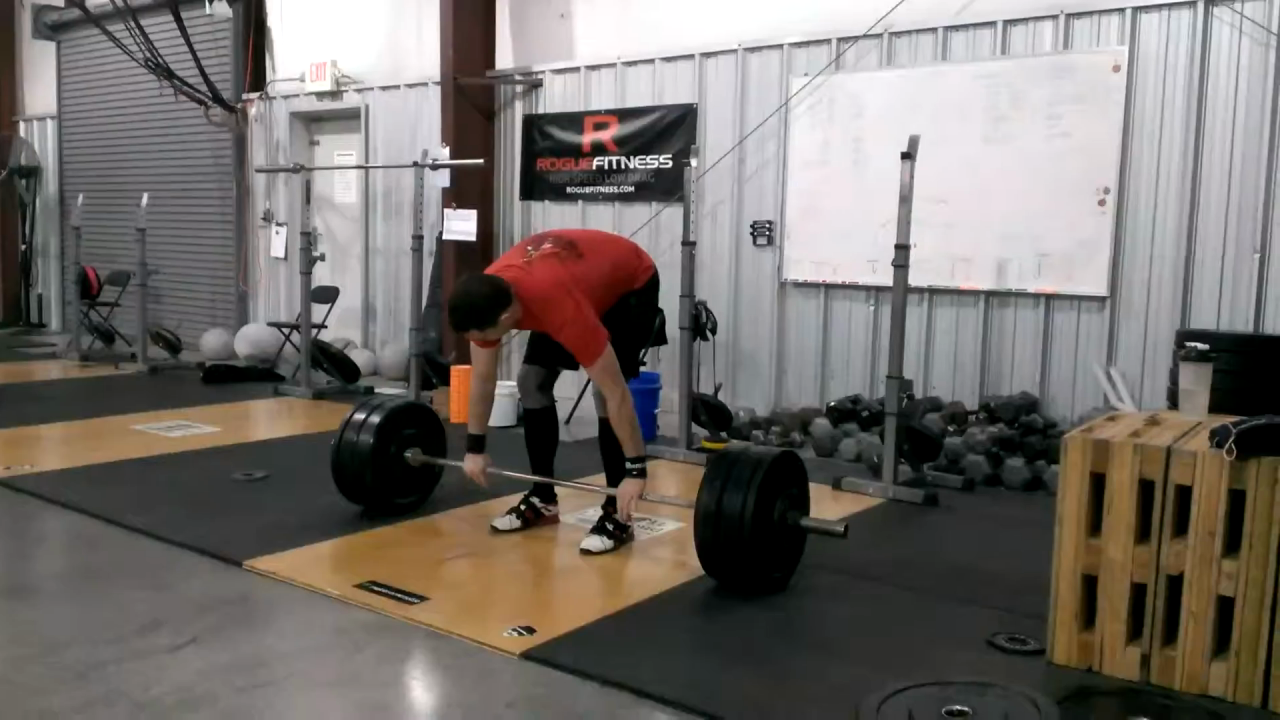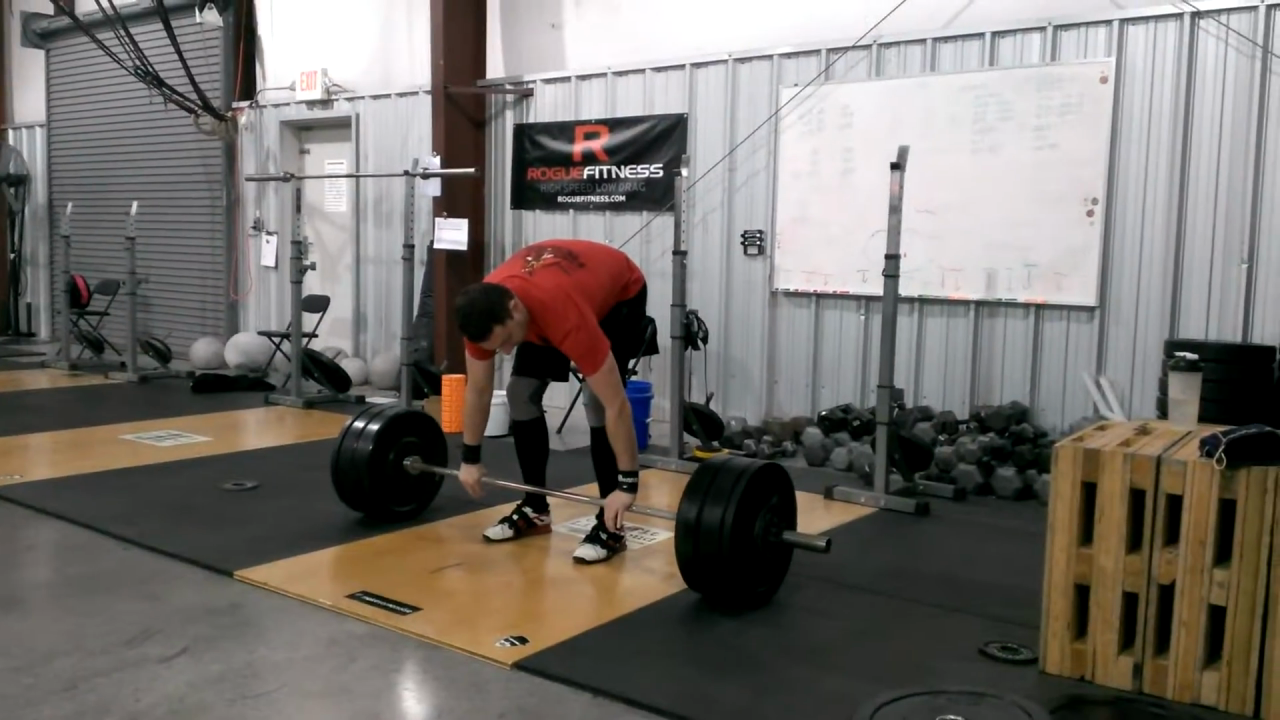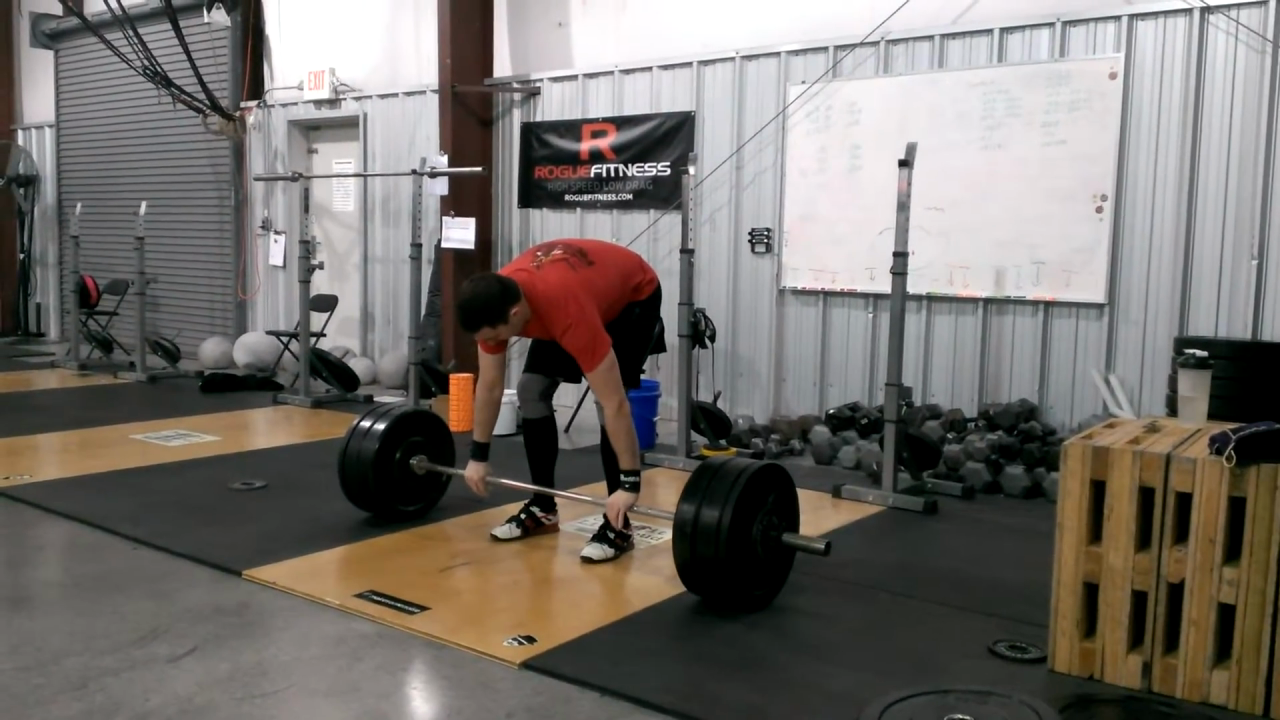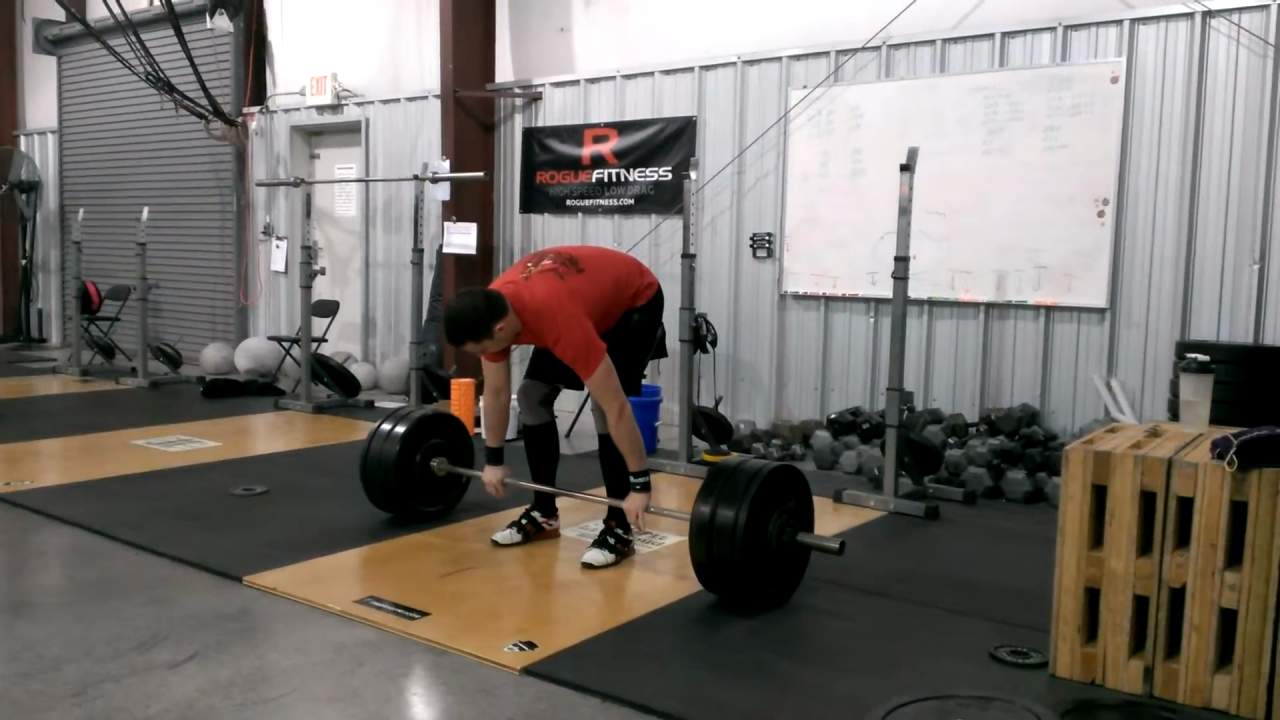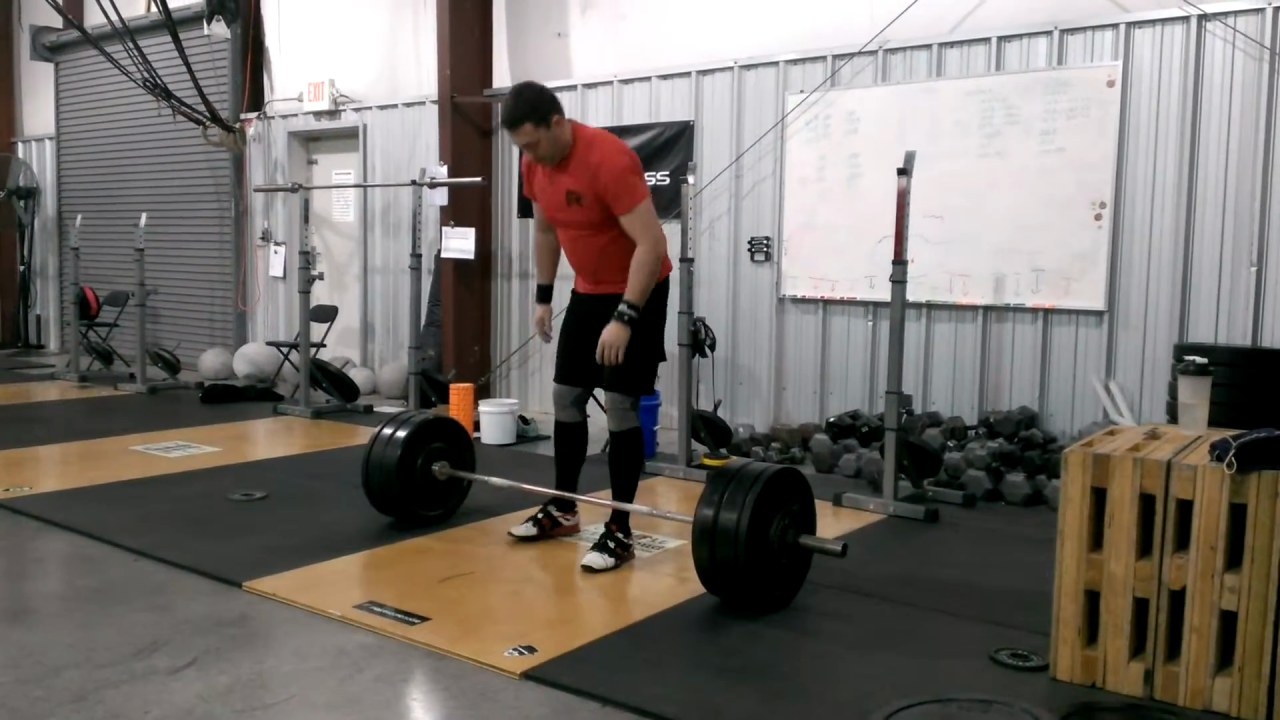
dt=1s
person 1, frame 1
left shoulder: (563, 308)
right shoulder: (486, 297)
left elbow: (616, 394)
right elbow: (482, 378)
left wrist: (636, 471)
right wrist: (475, 449)
left hip: (631, 285)
left knee: (602, 389)
right knee: (531, 381)
left ankle: (617, 514)
right ankle: (543, 499)
person 1, frame 2
left shoulder: (567, 318)
right shoulder: (483, 313)
left elbow: (616, 404)
right elbow: (478, 390)
left wrist: (627, 483)
right wrist: (470, 458)
left hip: (620, 295)
left knee: (595, 399)
right knee: (521, 393)
left ankle: (610, 527)
right ankle: (534, 508)
person 1, frame 3
left shoulder: (571, 314)
right shoulder: (494, 303)
left elbow: (615, 403)
right elbow: (489, 385)
left wrist: (630, 483)
right wrist: (478, 456)
left hip: (634, 297)
left knee: (605, 398)
right knee: (531, 390)
left ankle: (618, 526)
right ankle: (542, 508)
person 1, frame 4
left shoulder: (562, 322)
right shoulder: (491, 310)
left elbow: (617, 408)
right elbow: (496, 393)
left wrist: (640, 485)
right wrist: (493, 460)
left hip: (635, 302)
right hip: (589, 292)
left knee: (602, 404)
right knee: (531, 396)
left ankle: (619, 528)
right ankle: (543, 513)
person 1, frame 5
left shoulder: (607, 160)
right shoulder: (534, 163)
left elbow: (651, 244)
left wrist: (625, 318)
right wrist: (543, 297)
left hip: (639, 289)
right hip: (588, 291)
left knee: (619, 403)
right knee: (565, 397)
left ankle: (620, 530)
right ankle: (561, 510)
